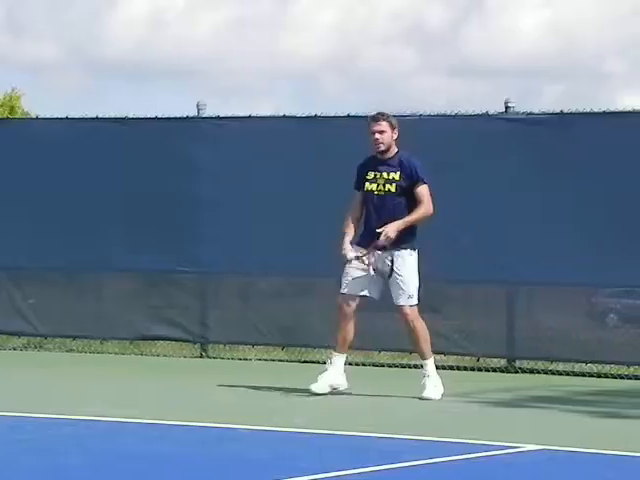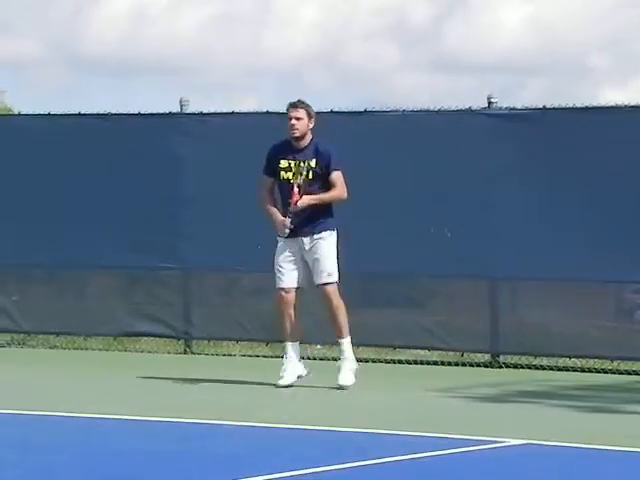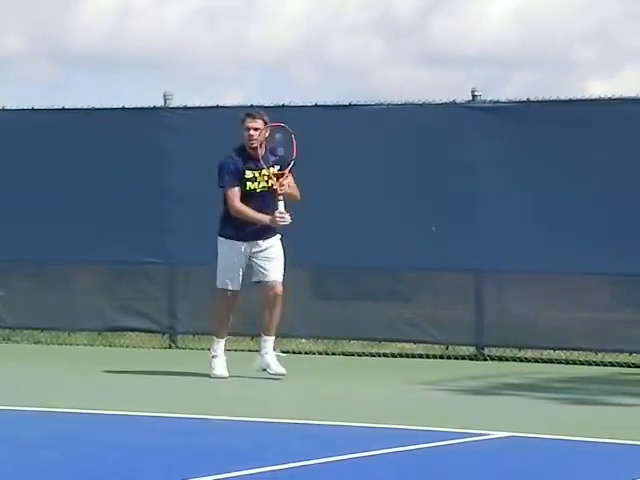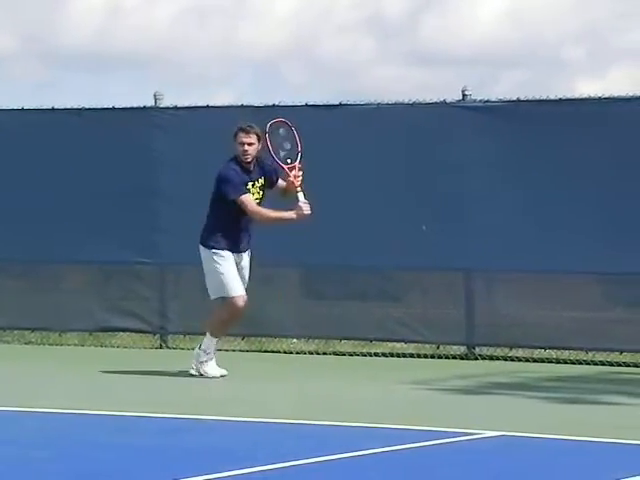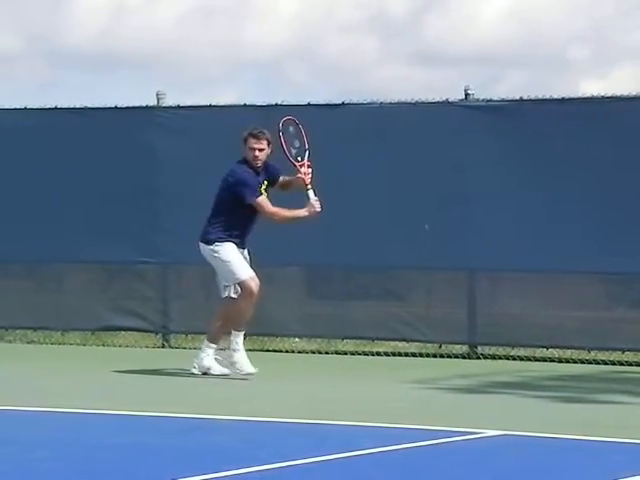
dt=0.5s
person 1, frame 1
left shoulder: (409, 164)
right shoulder: (365, 167)
left elbow: (427, 207)
left wrist: (398, 225)
right wrist: (347, 240)
left hip: (400, 250)
right hip: (366, 249)
left knee: (408, 312)
right knee: (347, 305)
left ankle: (431, 375)
right ankle: (335, 372)
person 1, frame 2
left shoulder: (323, 152)
right shoulder: (276, 152)
left elbow: (341, 193)
right elbow: (267, 193)
left wrist: (310, 200)
right wrist: (277, 218)
left hip: (320, 232)
right hip: (289, 235)
left knee: (330, 292)
right knee: (285, 296)
left ankle: (348, 358)
right ankle: (293, 362)
person 1, frame 3
left shoulder: (277, 158)
right shoulder: (231, 162)
left elbow: (296, 193)
right elbow: (234, 206)
left wrist: (285, 188)
right wrist: (267, 219)
left hip: (267, 238)
right hip: (233, 237)
left knee: (275, 290)
right knee: (228, 295)
left ankle: (267, 353)
right ankle: (218, 354)
person 1, frame 4
left shoulder: (263, 167)
right shoulder: (229, 173)
left elbow: (284, 189)
right elbow: (254, 212)
left wrist: (294, 183)
right wrist: (293, 215)
left hip: (241, 248)
right hip: (217, 247)
left knee: (233, 305)
right knee: (237, 302)
left ankle: (203, 358)
right ankle: (205, 351)
person 1, frame 5
left shoulder: (265, 168)
right shoulder: (241, 175)
left elbow: (283, 183)
right elbow: (271, 213)
left wrist: (299, 180)
right wrist: (305, 211)
left hip: (237, 243)
right hip: (218, 241)
left knee: (233, 301)
right knee: (251, 286)
left ankle: (204, 358)
right ankle: (235, 348)
